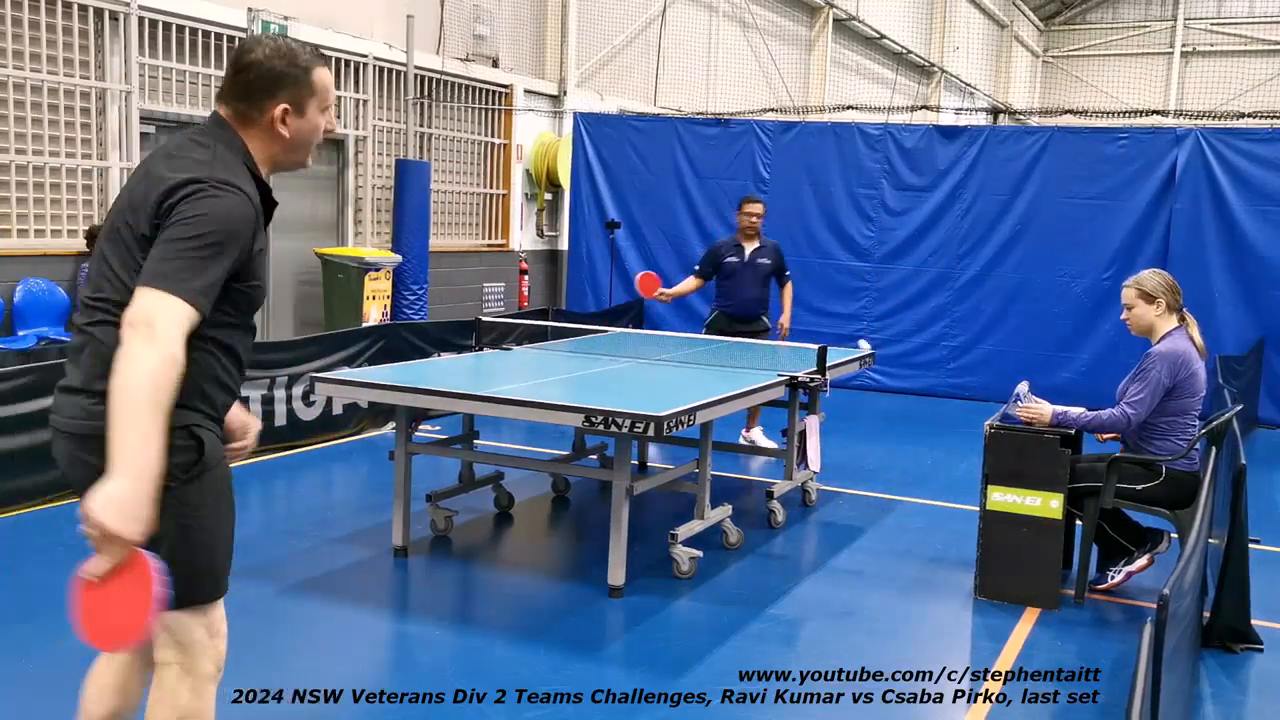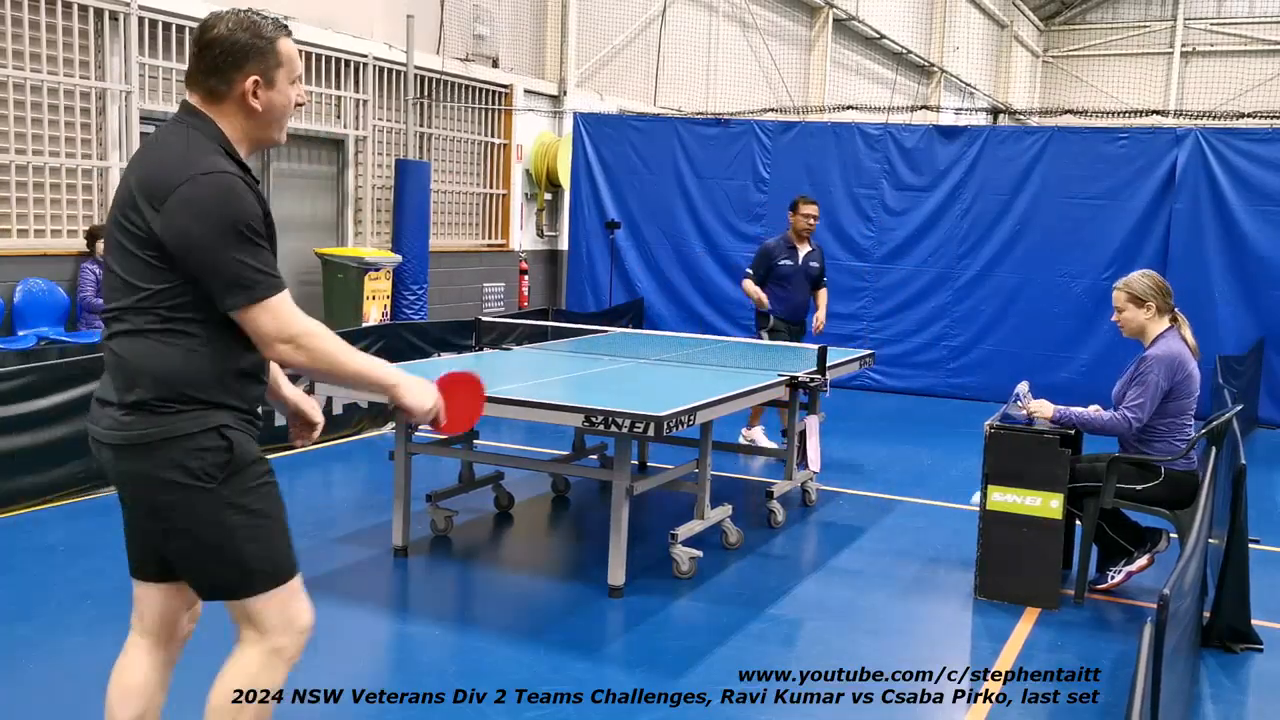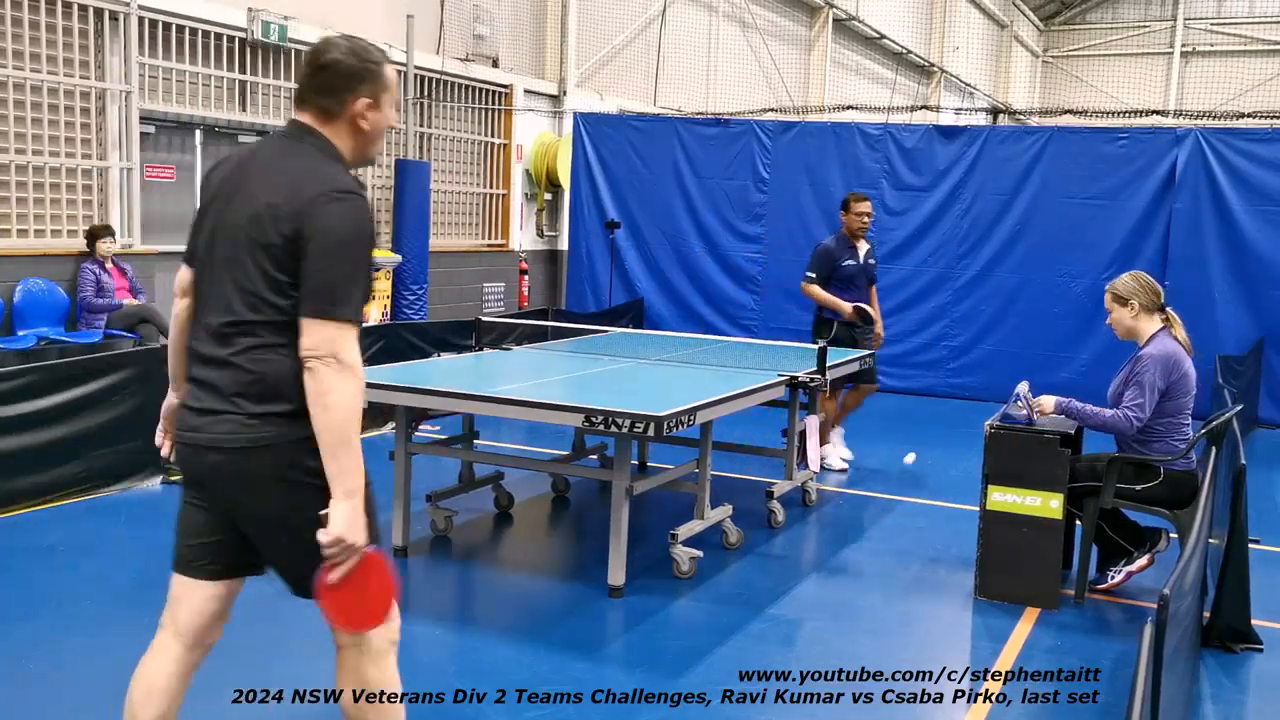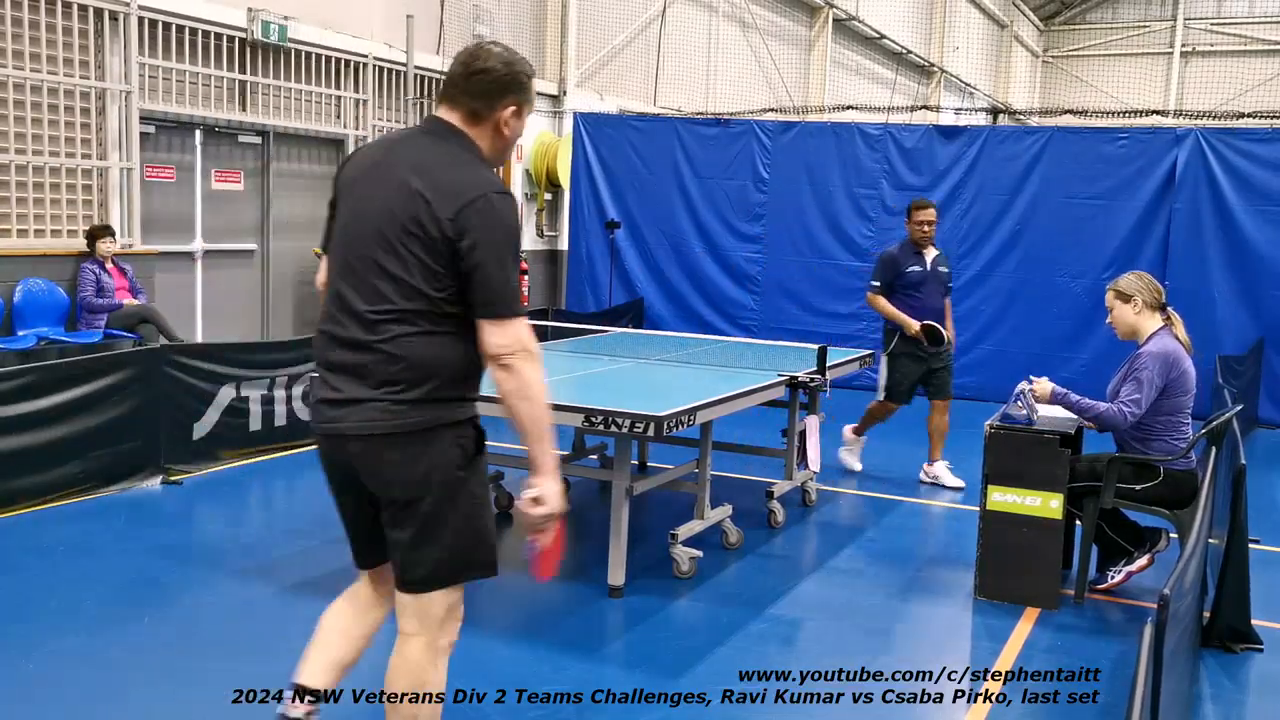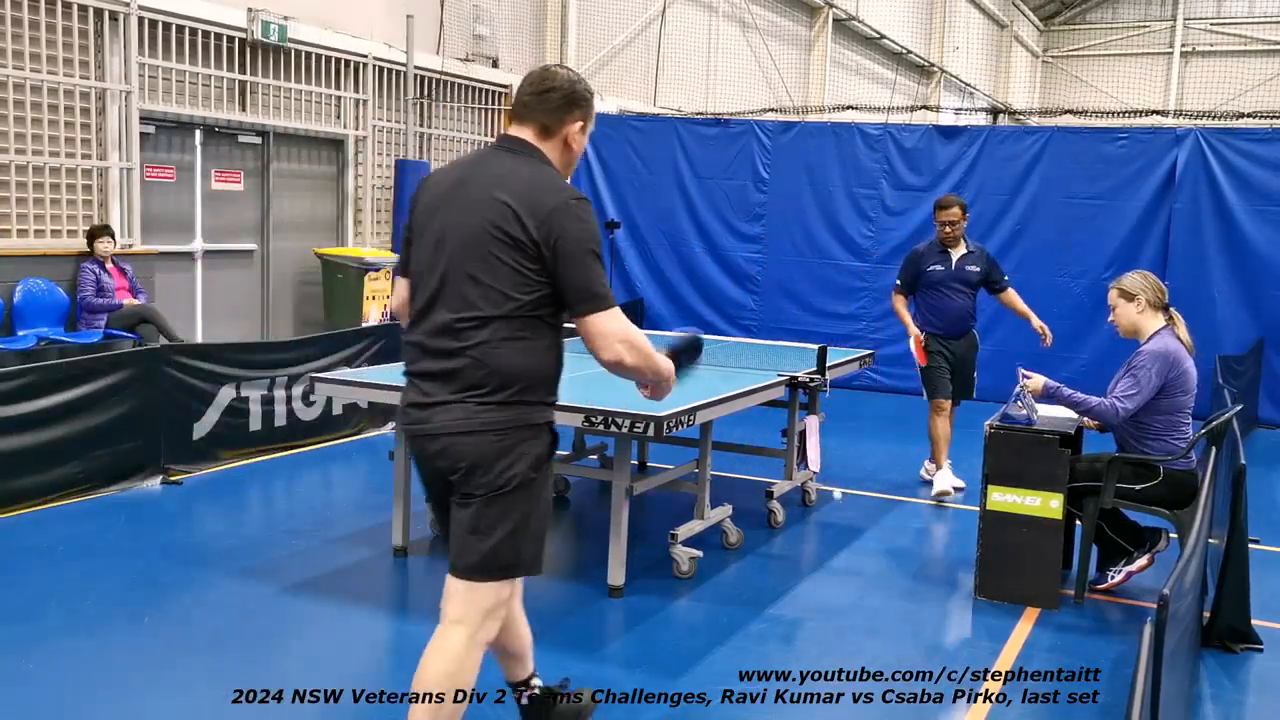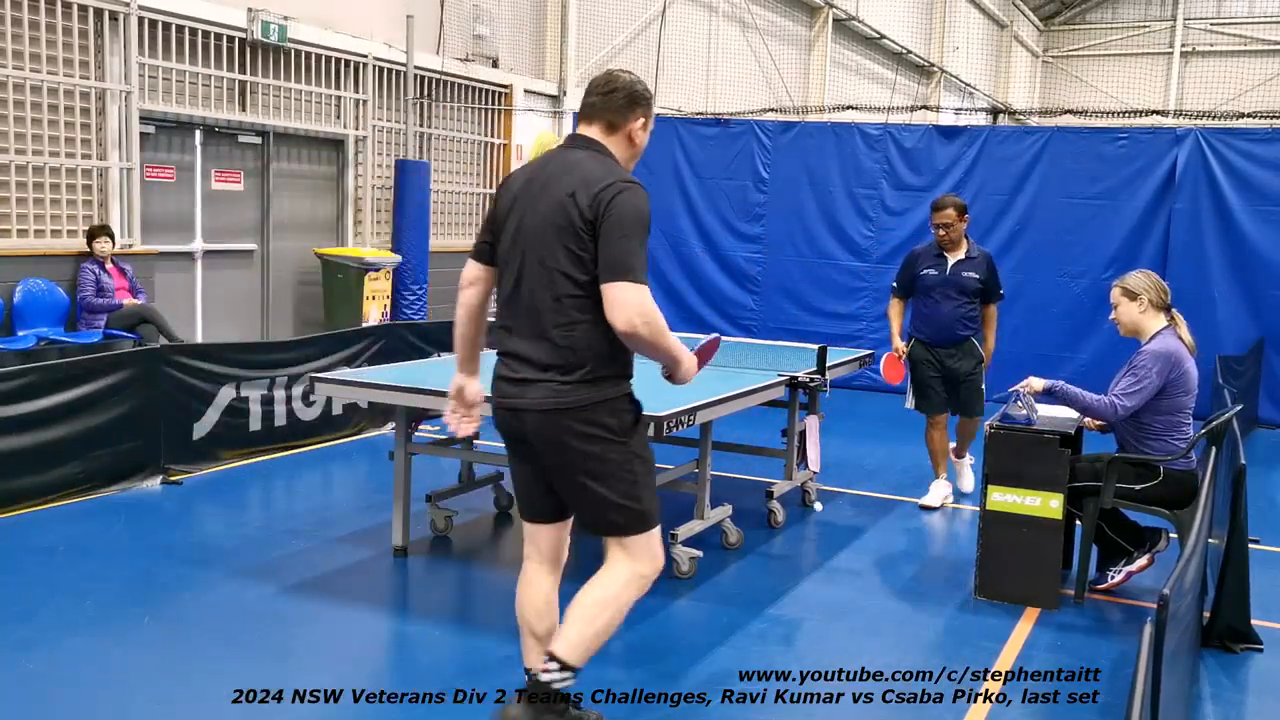
dt=0.4s
person 1, frame 1
left shoulder: (194, 157)
right shoulder: (219, 195)
right elbow: (153, 332)
left wrist: (217, 402)
right wrist: (132, 479)
left hip: (109, 425)
right hip: (150, 442)
left knee: (146, 639)
right knee: (193, 648)
person 1, frame 2
left shoulder: (181, 155)
right shoulder: (206, 184)
right elbow: (282, 333)
left wrist: (283, 393)
right wrist: (397, 385)
left hip: (149, 430)
right hip: (188, 441)
left knee: (159, 631)
right knee: (280, 624)
person 1, frame 3
left shoulder: (233, 170)
right shoulder: (337, 200)
left elbow: (188, 293)
right elbow: (327, 358)
left wrist: (182, 391)
right wrist: (349, 495)
left hip: (212, 434)
right hip: (282, 445)
left knee: (189, 629)
right knee: (370, 629)
person 1, frame 4
left shoulder: (363, 162)
right shoulder: (480, 197)
right elbow: (508, 353)
right wrist: (546, 470)
left hip: (337, 416)
right hip: (418, 430)
left knee: (377, 587)
right knee: (429, 623)
person 1, frame 5
left shoulder: (435, 184)
right shoulder: (559, 203)
left elbow: (402, 303)
right elbow: (610, 343)
right wrist: (661, 375)
left hip: (427, 418)
right hip: (500, 428)
left knee: (491, 582)
right knee: (469, 615)
person 1, frame 6
left shoulder: (519, 182)
right shoulder: (619, 192)
left elbow: (473, 285)
right elbow: (627, 314)
left wrist: (466, 372)
right wrist: (677, 357)
left hip: (518, 398)
right hip: (586, 403)
left knee: (544, 556)
right knee: (637, 557)
person 2, frame 1
left shoulder: (1166, 354)
right shoulder: (1174, 346)
left elbow: (1126, 416)
left wrist: (1057, 416)
right wrist: (1122, 433)
left hip: (1167, 476)
right hip: (1162, 466)
left knee: (1065, 480)
right knee: (1065, 467)
left ankle: (1141, 542)
right ankle: (1120, 555)
person 2, frame 2
left shoulder: (1161, 357)
right shoulder: (1163, 348)
left elbow: (1128, 423)
left wrist: (1059, 414)
right wrist: (1103, 415)
left hip: (1165, 477)
right hip: (1156, 466)
left knee: (1065, 479)
right knee: (1066, 467)
left ankle: (1139, 542)
right ankle: (1119, 556)
person 2, frame 3
left shoulder: (1157, 356)
right shoulder: (1156, 348)
left elbow: (1128, 422)
left wrist: (1063, 406)
right wrist: (1100, 415)
left hip: (1164, 477)
right hip: (1155, 466)
left knee: (1063, 479)
right knee: (1065, 468)
left ankle: (1139, 542)
right ankle: (1119, 555)
person 2, frame 4
left shoulder: (1156, 354)
right shoulder: (1155, 347)
left elbow: (1123, 415)
left wrist: (1057, 395)
right wrist: (1100, 419)
left hip: (1164, 476)
right hip: (1154, 466)
left knee: (1064, 478)
right knee: (1066, 468)
left ankle: (1140, 542)
right ankle: (1119, 556)
person 2, frame 5
left shoulder: (1158, 353)
right shoulder: (1157, 346)
left elbow: (1115, 410)
right elbow: (1129, 411)
left wrist: (1049, 389)
right wrist: (1103, 422)
left hip: (1165, 476)
right hip: (1156, 466)
left knee: (1063, 479)
right knee: (1064, 468)
left ankle: (1140, 542)
right ankle: (1118, 556)
person 2, frame 6
left shoulder: (1160, 353)
right shoulder: (1157, 347)
left elbow: (1114, 407)
right elbow: (1130, 410)
left wrist: (1051, 386)
right wrist: (1105, 423)
left hip: (1164, 476)
right hip: (1153, 466)
left knee: (1063, 479)
left ankle: (1141, 542)
right ankle: (1118, 556)
person 3, frame 1
left shoulder: (772, 250)
right shoulder: (720, 249)
left elbow: (785, 283)
right elbow: (697, 278)
left wrist: (786, 314)
right wrist: (671, 293)
left hip: (756, 325)
right hip: (722, 321)
left ankle: (751, 431)
person 3, frame 2
left shoulder: (817, 253)
right shoulder: (771, 248)
left elbow: (820, 288)
right elbow: (749, 280)
left wrist: (821, 311)
right wrist: (756, 294)
left hip: (797, 325)
right hip: (772, 322)
left ankle: (751, 430)
right ankle: (791, 435)
person 3, frame 3
left shoulder: (869, 251)
right shoulder: (828, 248)
right elbow: (808, 286)
left wrist: (878, 321)
right wrist: (840, 305)
left hip: (859, 329)
right hip: (833, 328)
left knee: (867, 385)
right knee: (831, 389)
left ankle: (832, 427)
right ankle: (824, 447)
person 3, frame 4
left shoulder: (942, 259)
right shoulder: (893, 256)
right elbow: (873, 297)
left wrist: (950, 332)
right wrist: (906, 321)
left hip: (935, 344)
right hip: (902, 342)
left knee: (941, 403)
right knee: (890, 402)
left ankle: (935, 466)
right ankle: (855, 436)
person 3, frame 5
left shoulder: (980, 256)
right shoulder: (920, 254)
left elbow: (1003, 290)
right elbow: (898, 295)
left wrist: (1033, 318)
right wrist: (910, 327)
left hip: (965, 341)
right hip: (932, 342)
left knee: (951, 405)
right knee: (940, 405)
left ankle: (934, 463)
right ankle: (941, 472)
person 3, frame 6
left shoulder: (983, 260)
right shoulder: (917, 256)
left elbow: (990, 306)
right elbow: (897, 298)
left wrist: (988, 348)
right wrist: (896, 336)
left hip: (966, 351)
right hip: (924, 351)
left knee: (971, 415)
right knee: (936, 418)
left ankle: (960, 456)
right ankle: (941, 482)
